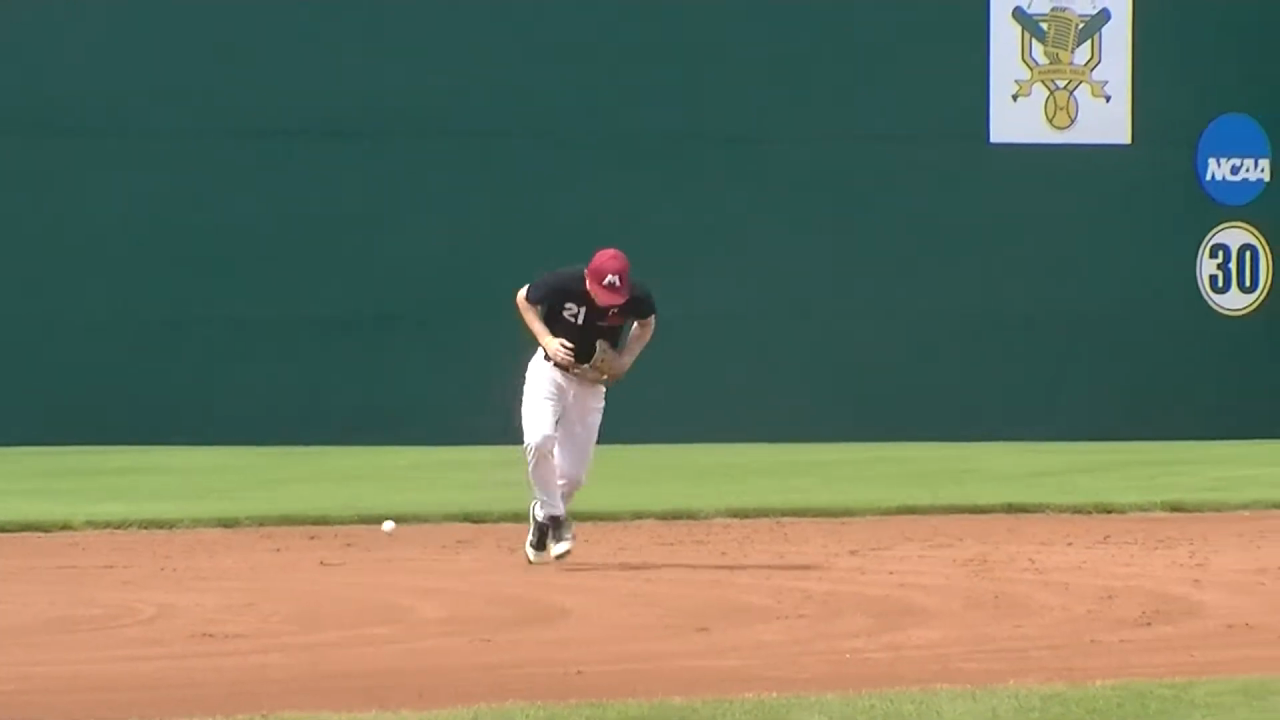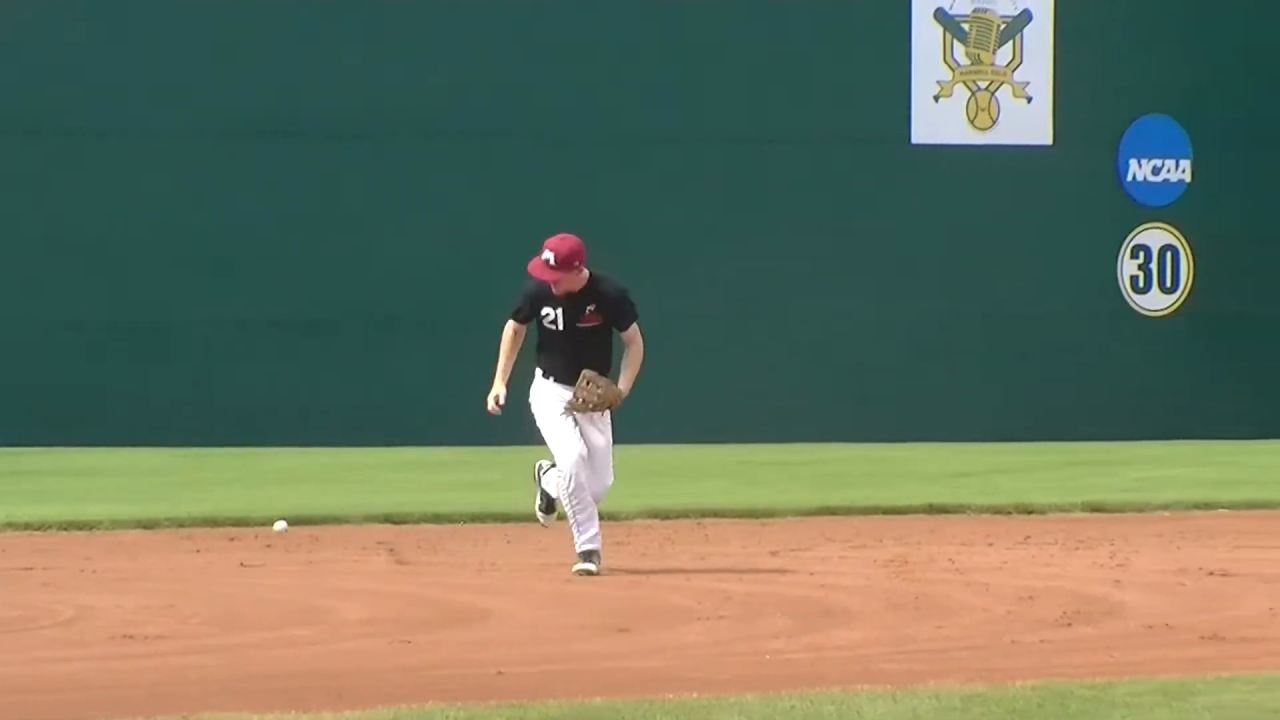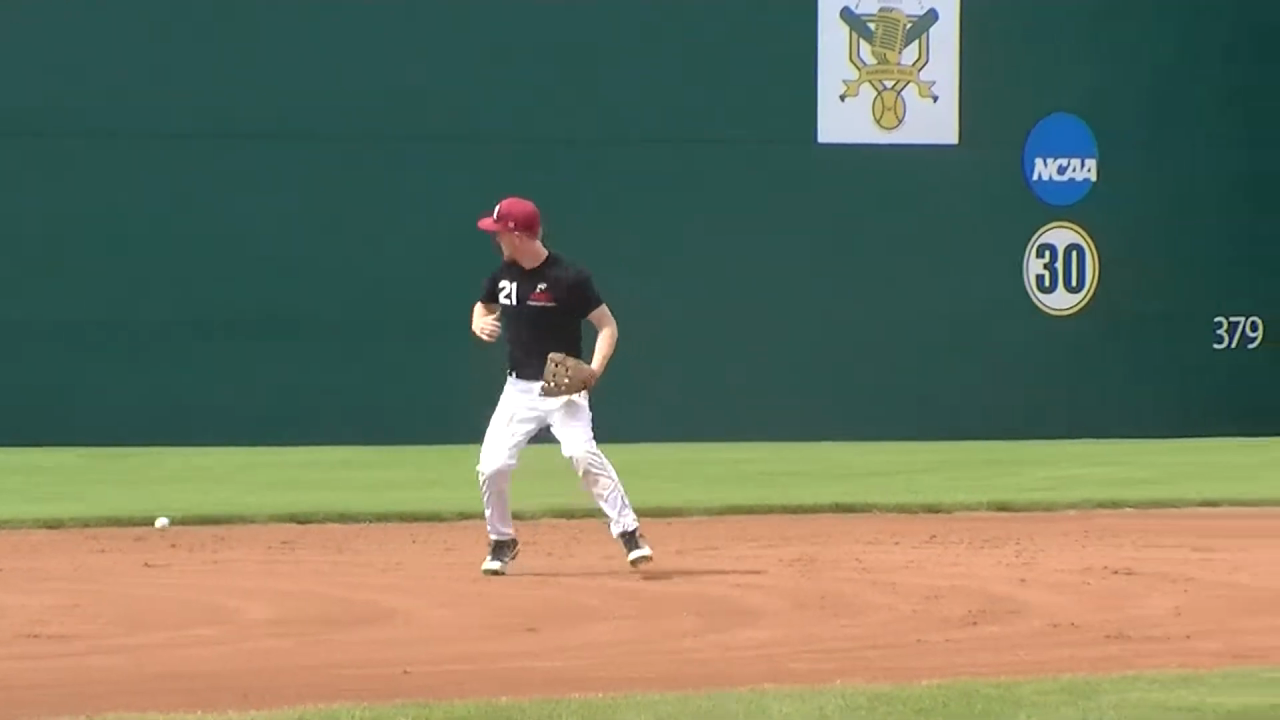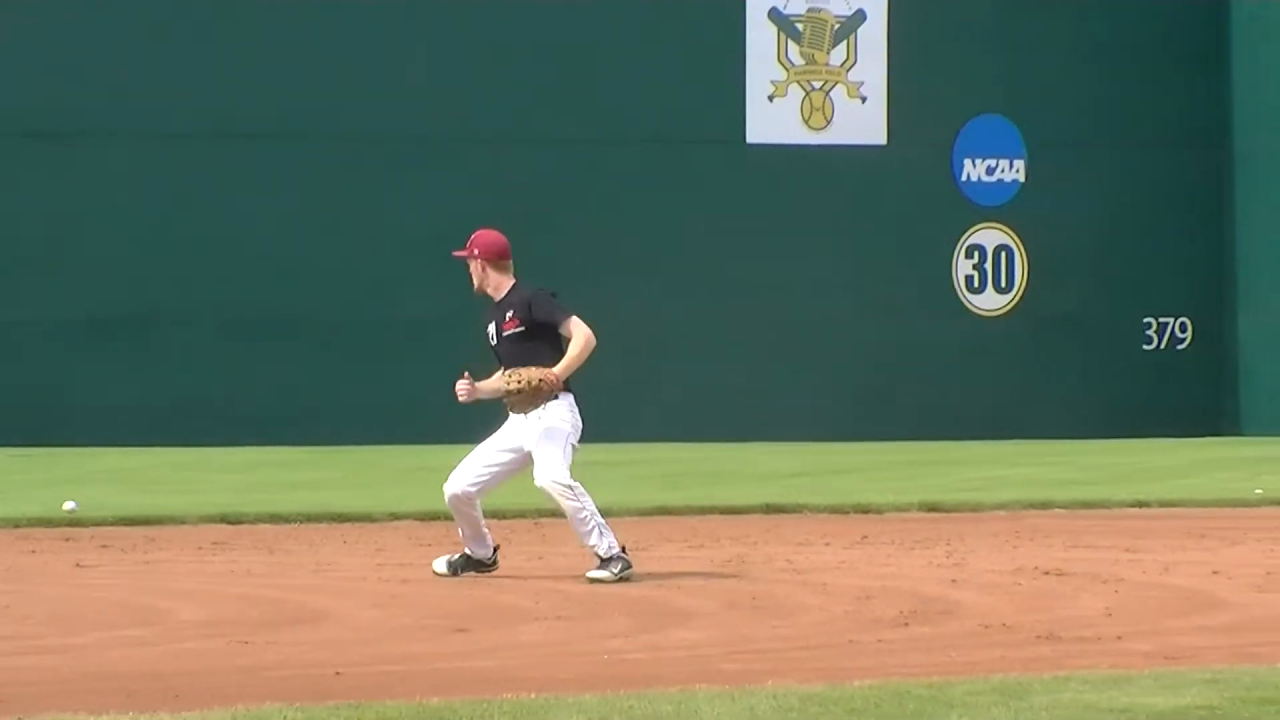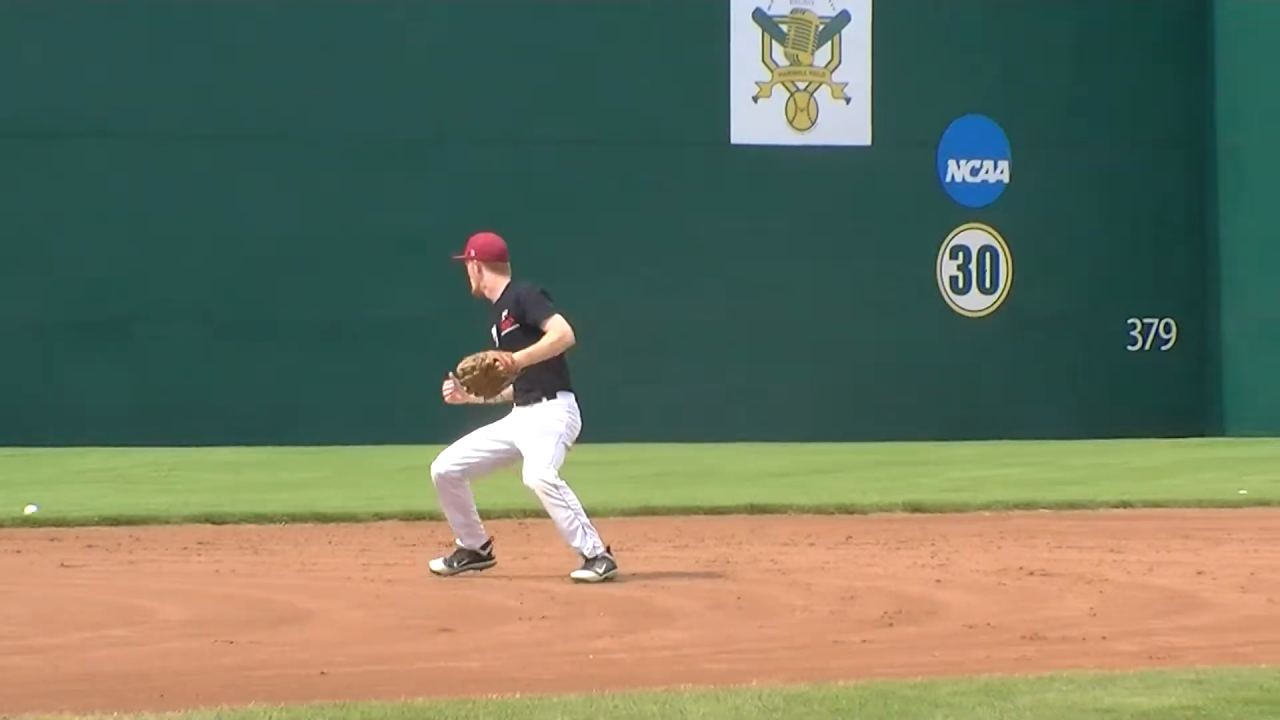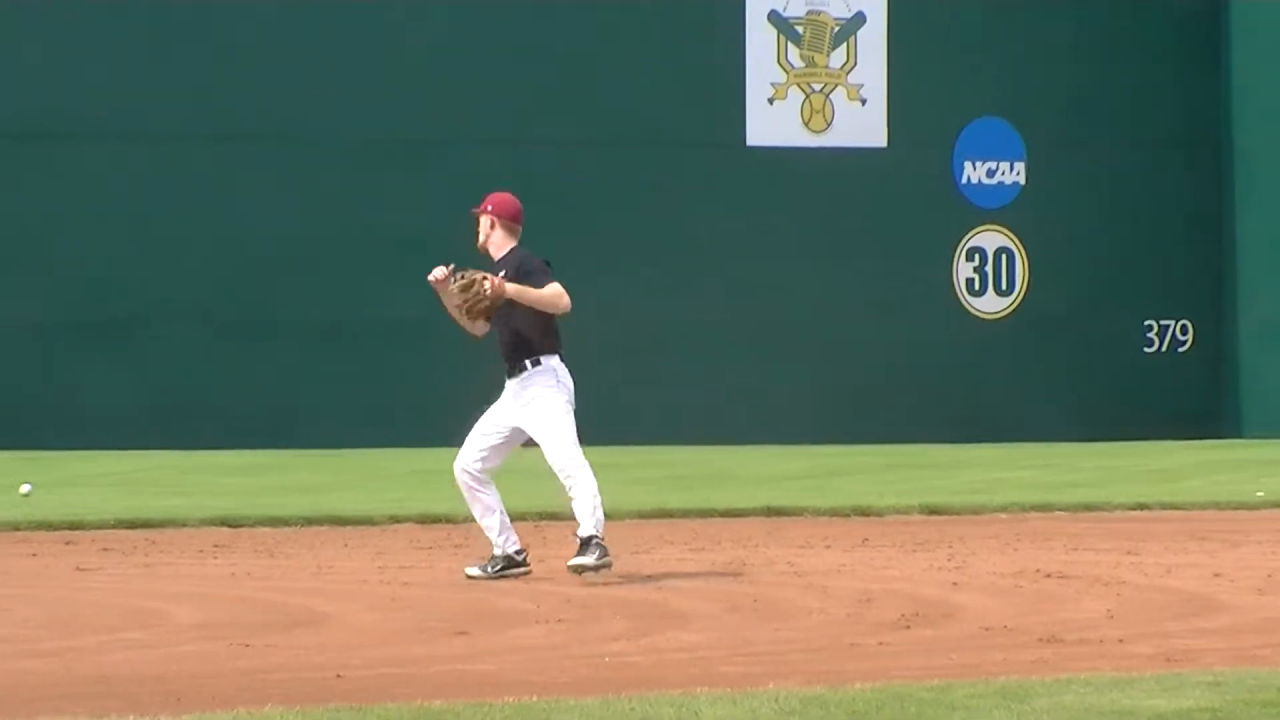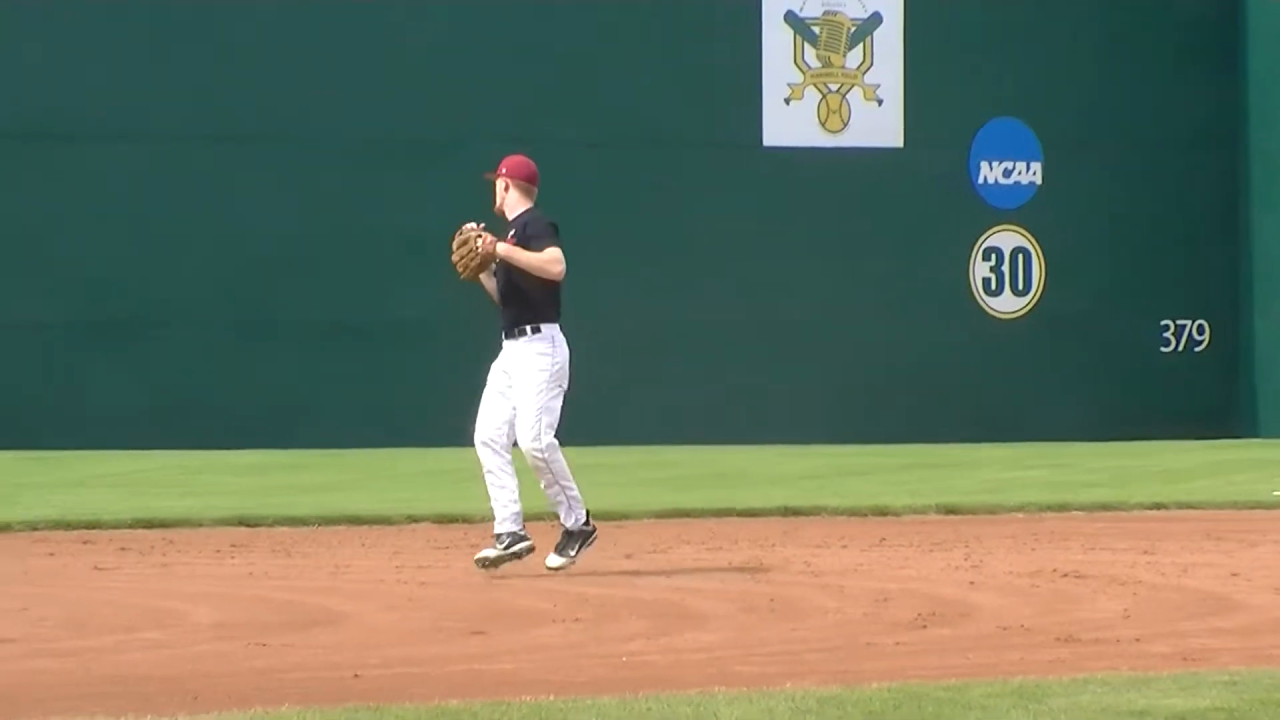
dt=0.2s
person 1, frame 1
left shoulder: (635, 296)
right shoulder: (560, 282)
left elbow: (647, 325)
right elbow: (523, 299)
left wrist: (622, 362)
right wrist: (547, 341)
left hip: (590, 383)
right hip: (548, 374)
left knee: (573, 475)
right knee: (539, 439)
left ankle: (543, 517)
right ankle: (551, 518)
person 1, frame 2
left shoulder: (611, 294)
right shoulder: (537, 292)
left elbow: (634, 343)
right elbow: (514, 329)
left wrist: (621, 389)
right wrist: (499, 383)
right hip: (549, 391)
left knee: (598, 481)
right knee: (573, 459)
left ankle: (551, 479)
right ankle: (587, 548)
person 1, frame 3
left shoulder: (569, 278)
right shoulder: (502, 272)
left elbow: (608, 325)
right elbow: (481, 310)
left wrist: (595, 368)
right wrist: (481, 323)
left hip: (563, 391)
right hip: (519, 390)
left knee: (584, 453)
right knee: (493, 466)
left ankle: (630, 533)
right ankle: (502, 540)
person 1, frame 4
left shoulder: (532, 299)
right shoulder: (495, 315)
left elbow: (586, 337)
left wrist: (558, 374)
right wrist: (478, 389)
left hip: (554, 415)
right hip: (518, 422)
left knee: (552, 477)
right knee: (458, 489)
left ankle: (612, 554)
right ankle: (479, 553)
person 1, frame 5
left shoulder: (524, 295)
right shoulder: (498, 315)
left elbow: (564, 335)
left wrist: (516, 359)
right wrist: (468, 395)
left hip: (553, 414)
right hip: (519, 417)
left knee: (538, 476)
right knee: (445, 470)
left ankle: (597, 555)
right ankle: (472, 548)
person 1, frame 6
left shoulder: (525, 260)
right shoulder: (499, 269)
left elbow: (562, 301)
right elbow: (479, 326)
left wrist: (506, 291)
right wrist: (445, 291)
left hip: (545, 381)
right hip: (514, 388)
left knee: (565, 457)
right knee: (468, 466)
left ankle: (593, 542)
right ankle: (508, 553)
person 1, frame 7
left shoulder: (535, 224)
right shoulder: (511, 233)
left elbow: (556, 267)
left wrist: (502, 251)
left hip: (541, 348)
right hip: (511, 350)
left knee: (534, 439)
right knee: (490, 440)
left ankle: (577, 525)
right ankle: (509, 534)
